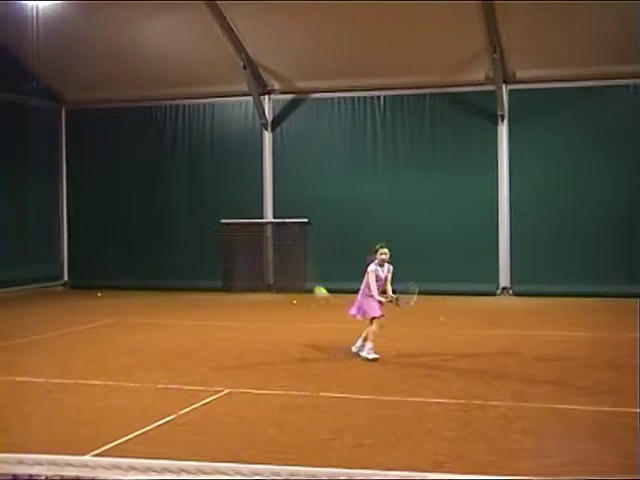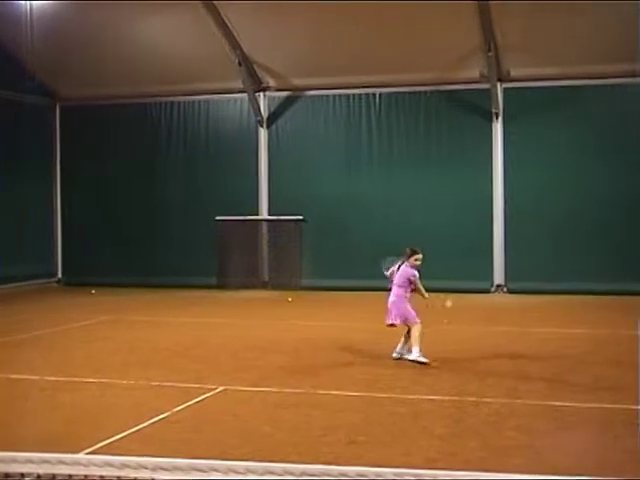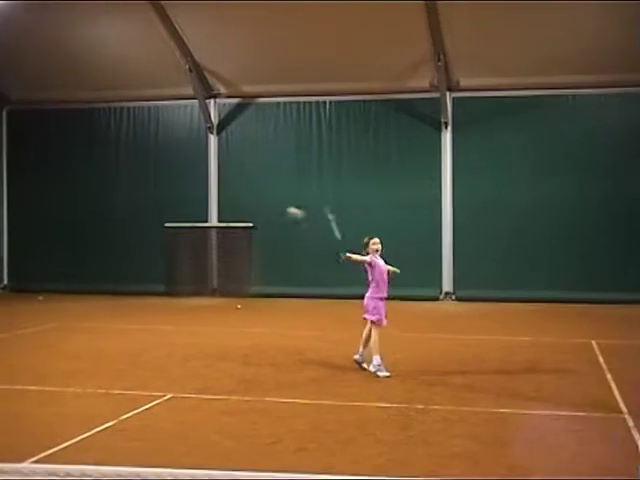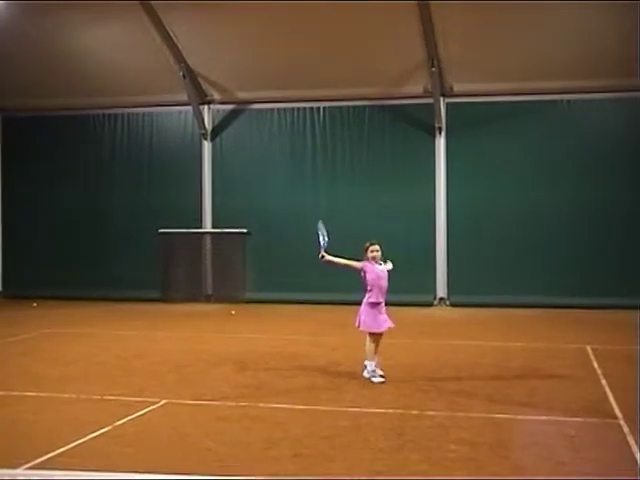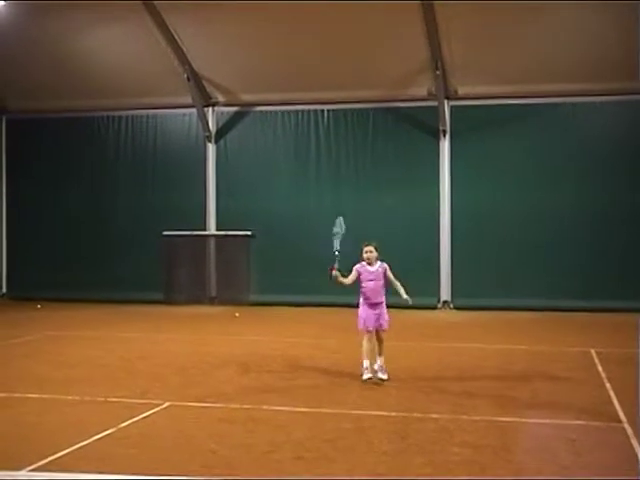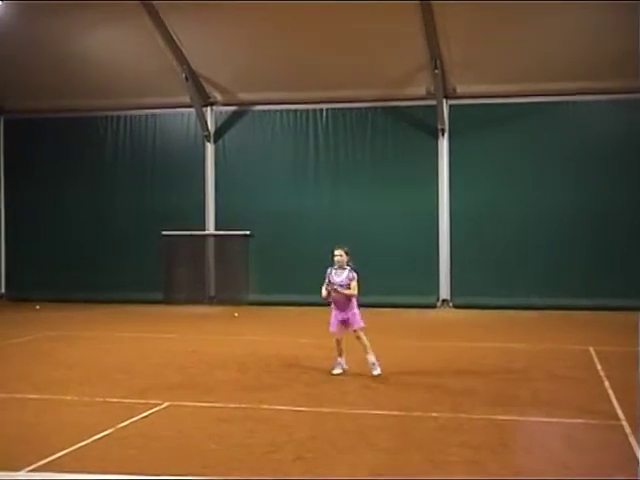
dt=0.4s
person 1, frame 1
left shoulder: (389, 268)
right shoulder: (372, 268)
left elbow: (387, 284)
right elbow: (372, 285)
left wrist: (390, 294)
right wrist: (377, 297)
left hip: (373, 299)
right hip: (366, 297)
left knee: (374, 324)
right knee: (376, 320)
left ankle: (358, 346)
right ankle: (368, 349)
person 1, frame 2
left shoulder: (401, 266)
right shoulder: (412, 273)
left elbow: (388, 274)
right elbow: (418, 288)
right wrist: (425, 296)
left hip: (395, 301)
right hip: (400, 302)
left knee: (410, 326)
right knee: (416, 325)
left ankle: (399, 351)
right ankle: (415, 353)
person 1, frame 3
left shoulder: (379, 260)
right shoulder: (370, 258)
right elbow: (360, 258)
left wrist: (392, 269)
right wrist: (350, 256)
left hip: (379, 298)
right hip: (374, 298)
left knee: (371, 327)
right knee: (377, 330)
left ankle: (360, 355)
right ankle: (376, 365)
person 1, frame 4
left shoulder: (381, 266)
right shoulder: (364, 266)
right elbow: (345, 262)
left wrist: (389, 266)
right wrist: (326, 257)
left hip: (380, 305)
right hip: (369, 305)
left knee: (378, 336)
right knee: (372, 337)
left ankle: (372, 364)
right ankle: (370, 370)
person 1, frame 5
left shoulder: (383, 267)
right shoulder: (359, 268)
left elbow: (394, 282)
right elbow: (348, 282)
left wrist: (403, 294)
right wrist: (338, 278)
left hip: (380, 306)
right hip: (365, 306)
left knee: (380, 336)
right knee: (368, 336)
left ankle: (379, 366)
right ankle: (366, 368)
person 1, frame 6
left shoulder: (351, 274)
right shoulder: (330, 272)
left elbow: (354, 292)
right elbow: (325, 287)
left wrist: (339, 291)
right wrist: (324, 293)
left hip: (351, 308)
right hip: (337, 308)
left knee: (359, 335)
right knee: (338, 338)
left ankle: (373, 362)
right ankle: (340, 363)
